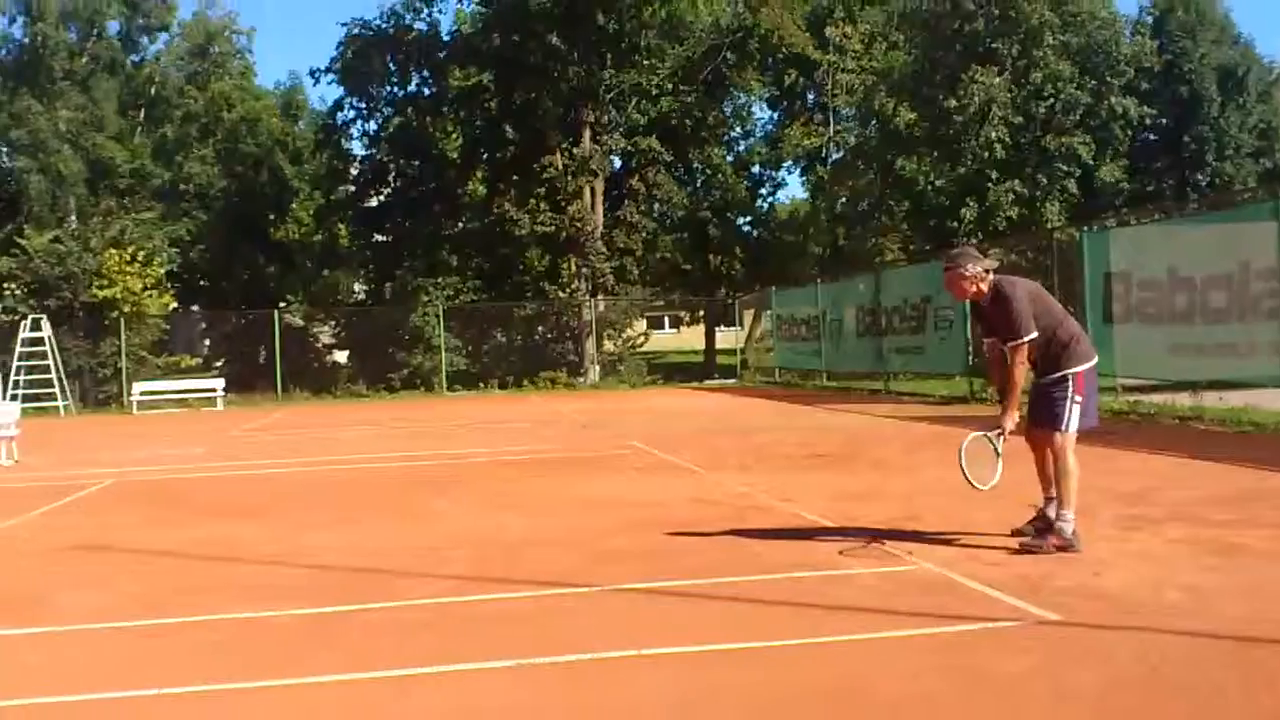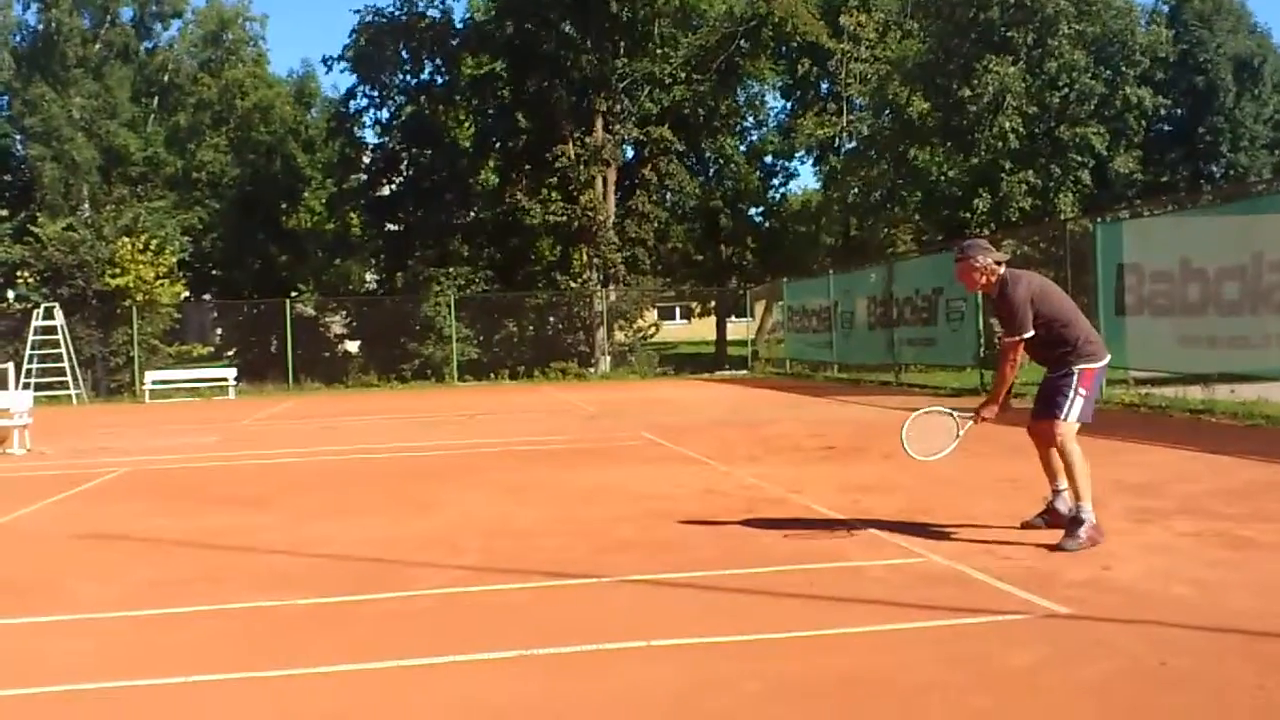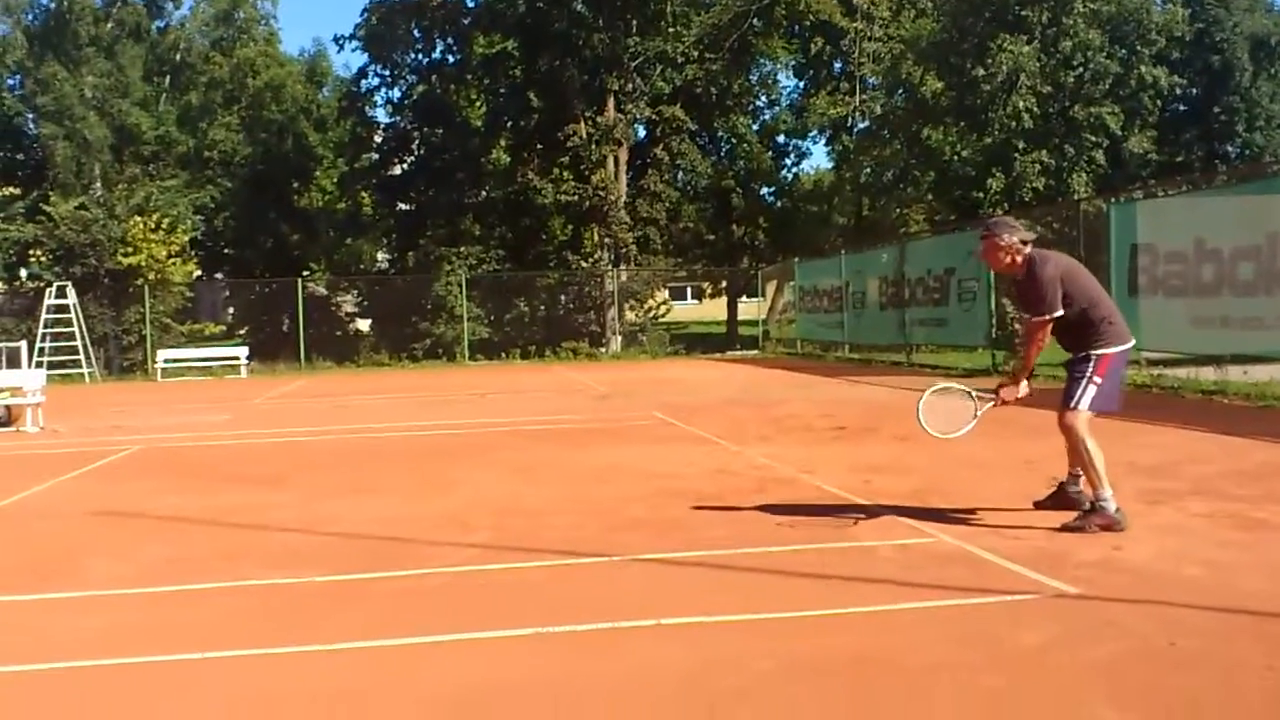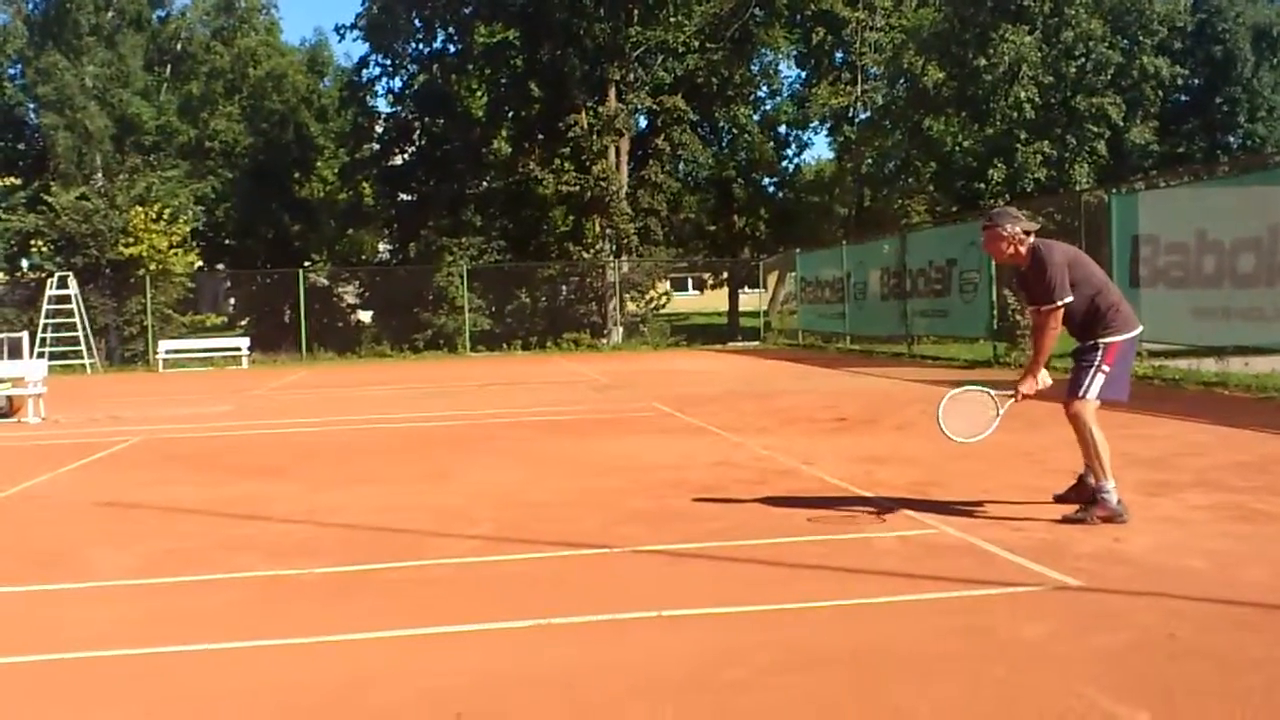
dt=0.4s
person 1, frame 1
left shoulder: (1011, 295)
right shoulder: (980, 305)
left elbow: (1019, 360)
right elbow: (995, 355)
left wrist: (1009, 412)
right wrist: (1005, 402)
left hip: (1072, 364)
right hip: (1047, 368)
left knee: (1060, 442)
right knee: (1038, 438)
left ankle: (1065, 531)
right ankle: (1050, 513)
person 1, frame 2
left shoulder: (1015, 291)
right shoulder: (1002, 291)
left elbow: (1013, 356)
right elbow: (1009, 350)
left wrist: (993, 400)
right wrist: (1003, 393)
left hip: (1082, 360)
right hip: (1061, 363)
left knee: (1061, 435)
right knee: (1039, 430)
left ankle: (1086, 520)
right ankle: (1061, 506)
person 1, frame 3
left shoulder: (1043, 270)
right shoulder: (1023, 278)
left elbow: (1040, 337)
right elbow: (1030, 333)
left wrist: (1013, 382)
right wrist: (1021, 379)
left hip: (1105, 345)
right hip: (1089, 346)
left knee: (1072, 421)
right knee: (1071, 419)
left ankle: (1107, 509)
right ankle: (1073, 490)
person 1, frame 4
left shoulder: (1049, 258)
right shoulder: (1026, 271)
left elbow: (1053, 325)
right elbow: (1039, 324)
left wrist: (1030, 375)
right wrist: (1038, 369)
left hip: (1113, 333)
right hip: (1095, 335)
left knee: (1081, 410)
right knee: (1076, 409)
left ankle: (1109, 501)
right ankle: (1090, 483)
